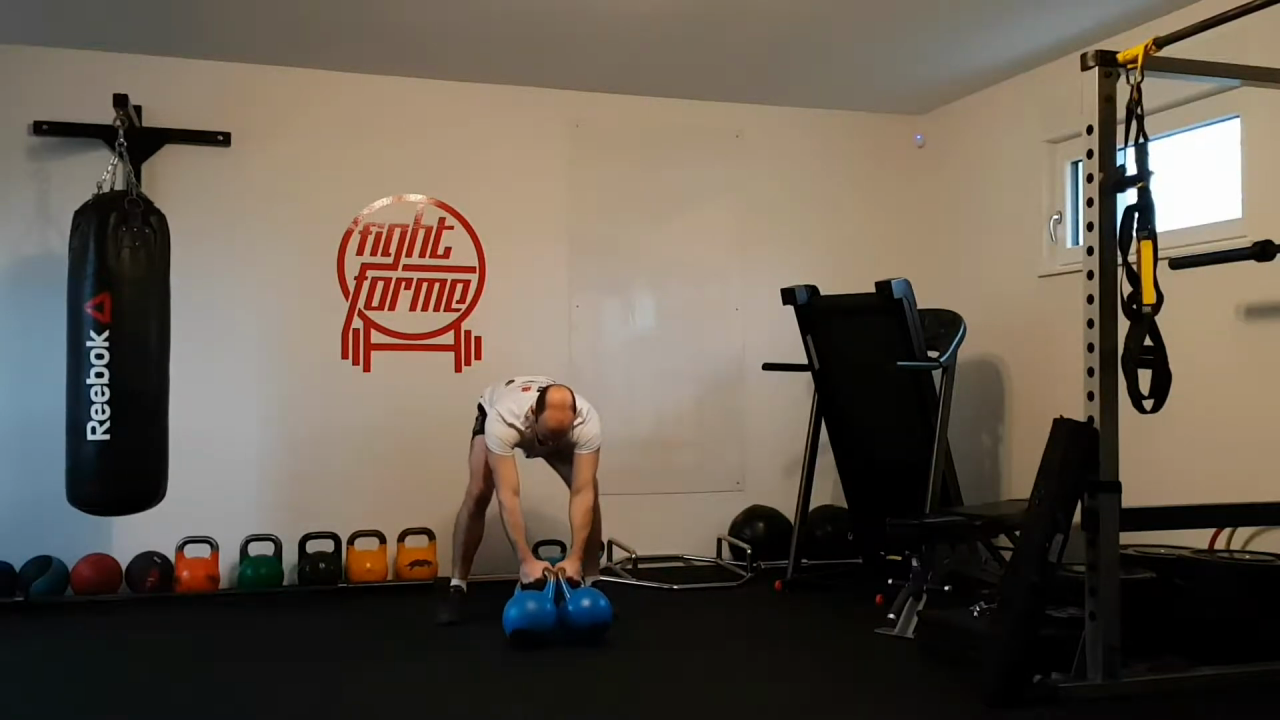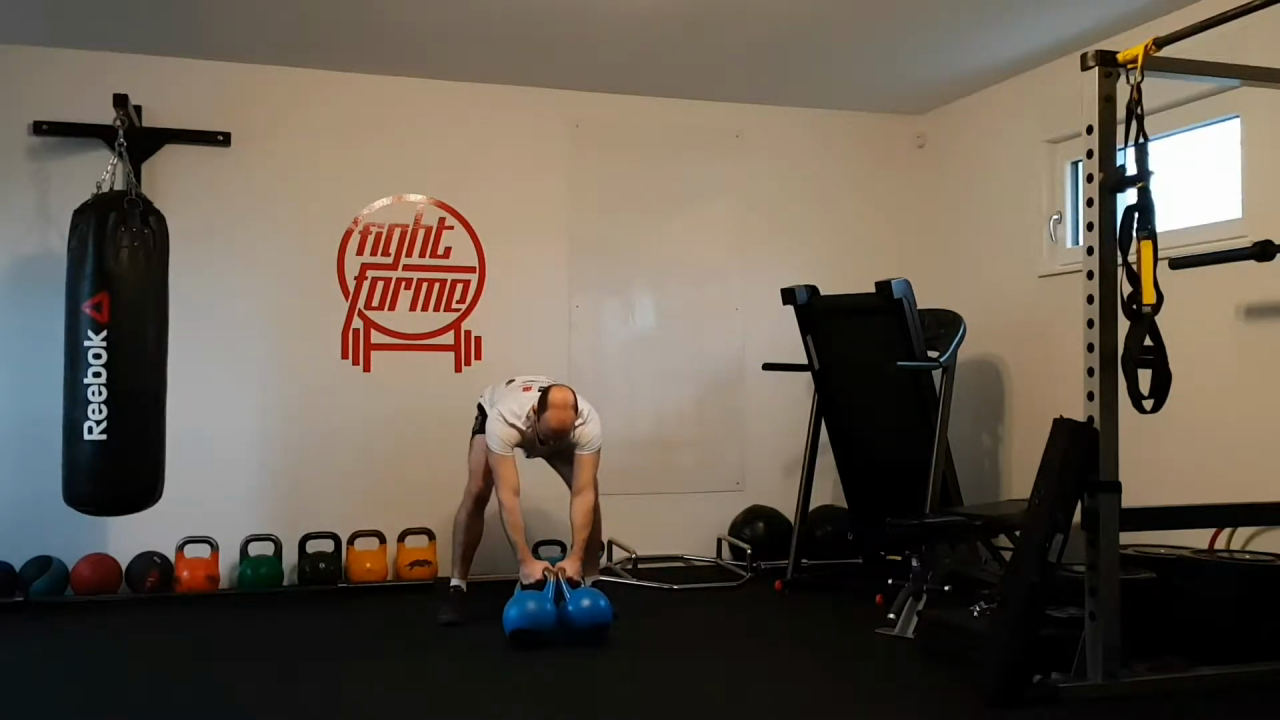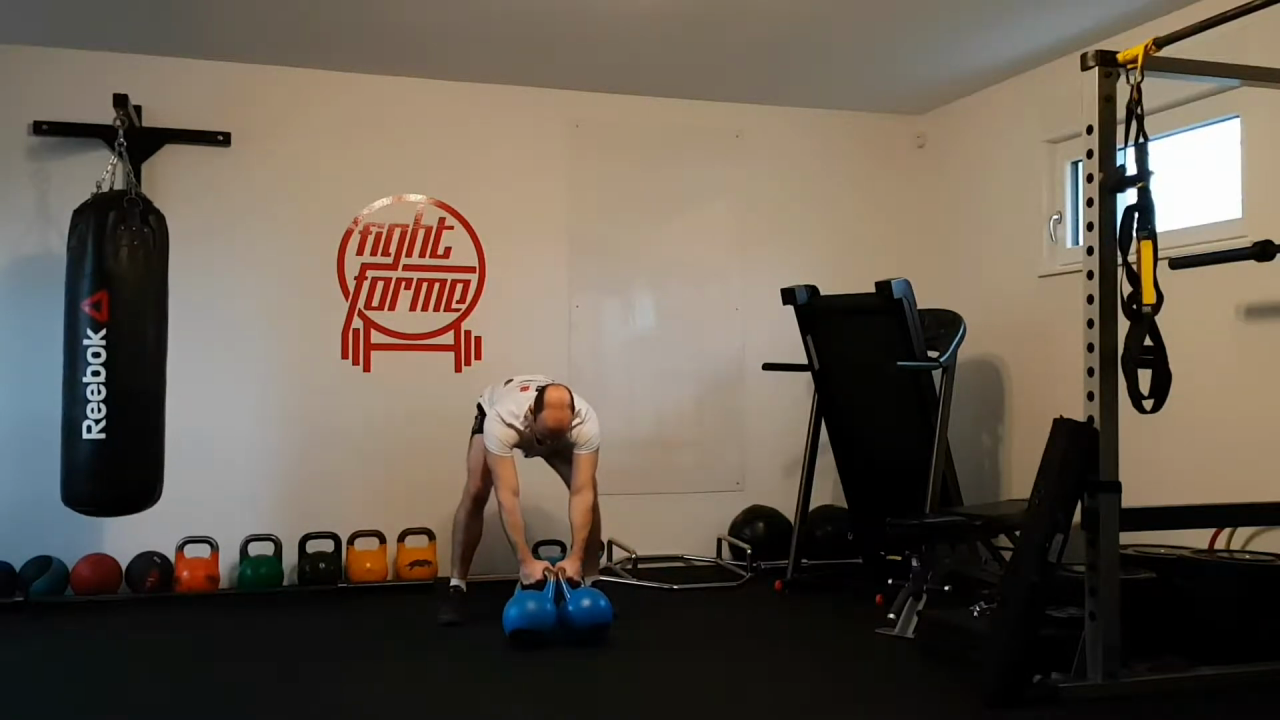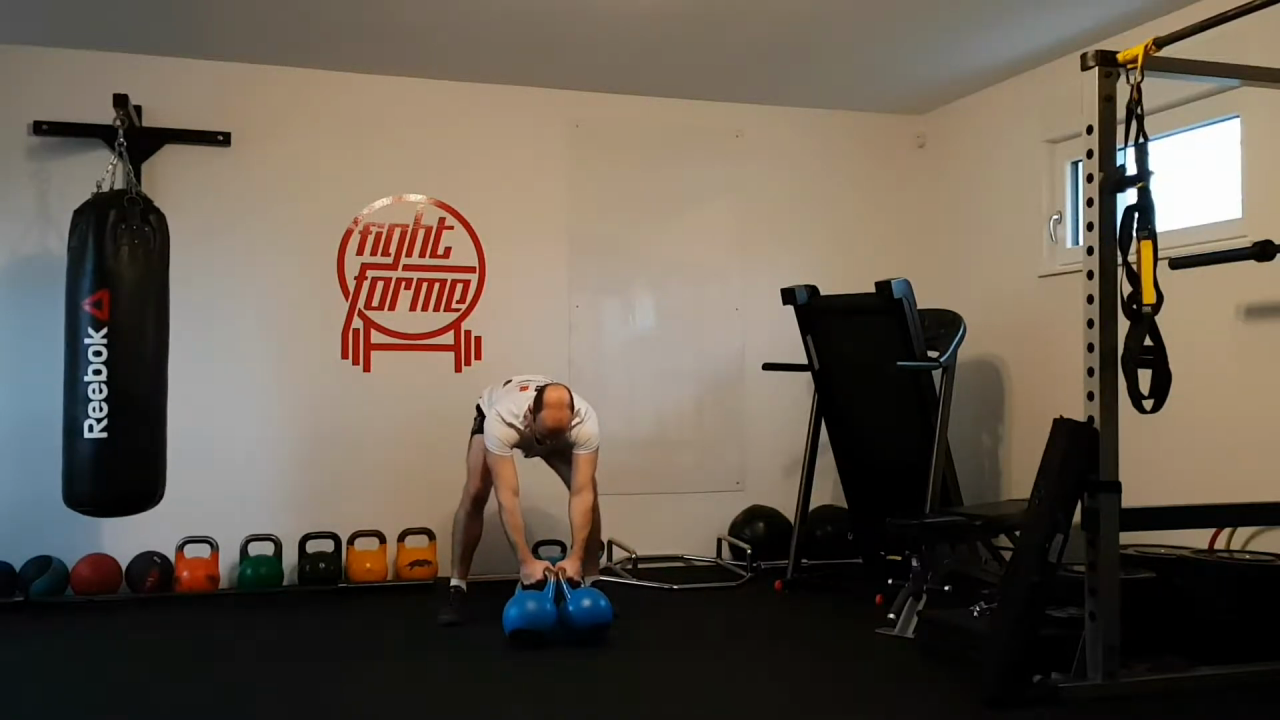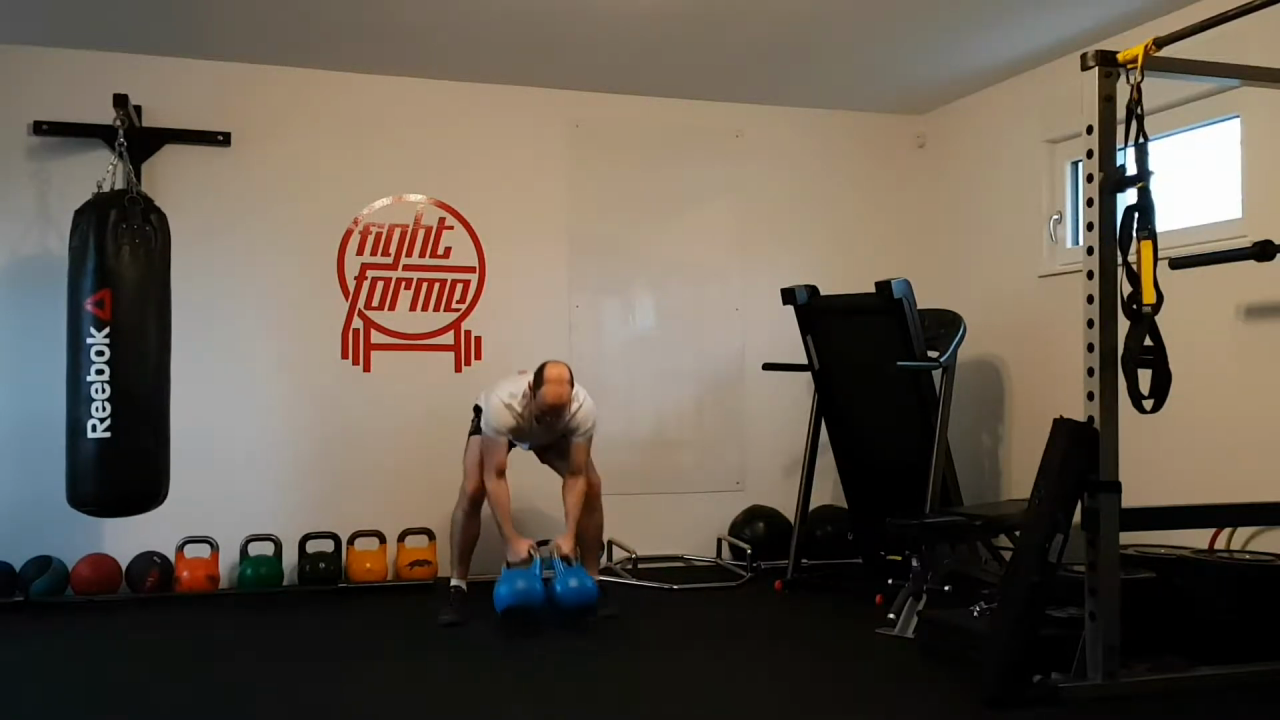
dt=0.3s
person 1, frame 1
left shoulder: (587, 422)
right shoulder: (502, 420)
left elbow: (582, 493)
right elbow: (508, 495)
left wrist: (575, 557)
right wrist: (526, 560)
left hip: (555, 424)
left knee: (591, 490)
right knee: (478, 494)
left ankle: (592, 584)
right ankle: (457, 588)
person 1, frame 2
left shoulder: (587, 423)
right shoulder: (503, 420)
left elbow: (583, 493)
right elbow: (508, 495)
left wrist: (575, 557)
right wrist: (526, 560)
left hip: (555, 423)
left knee: (590, 490)
right knee: (476, 493)
left ankle: (592, 584)
right ankle: (457, 588)
person 1, frame 3
left shoulder: (585, 422)
right shoulder: (500, 420)
left elbow: (582, 493)
right elbow: (507, 495)
left wrist: (575, 557)
right wrist: (526, 560)
left hip: (556, 422)
left knee: (589, 490)
right knee: (475, 493)
left ankle: (592, 584)
right ankle: (457, 588)
person 1, frame 4
left shoulder: (585, 422)
right shoulder: (501, 420)
left elbow: (582, 492)
right elbow: (507, 495)
left wrist: (575, 557)
right wrist: (526, 560)
right hip: (492, 410)
left knee: (589, 490)
right knee: (475, 493)
left ankle: (591, 582)
right ankle: (457, 589)
person 1, frame 5
left shoulder: (583, 407)
right shoulder: (502, 404)
left elbow: (576, 476)
right elbow: (494, 477)
left wrist: (569, 534)
right wrist: (512, 540)
right hip: (490, 417)
left knee: (592, 487)
right knee: (472, 492)
right ankle: (457, 589)
